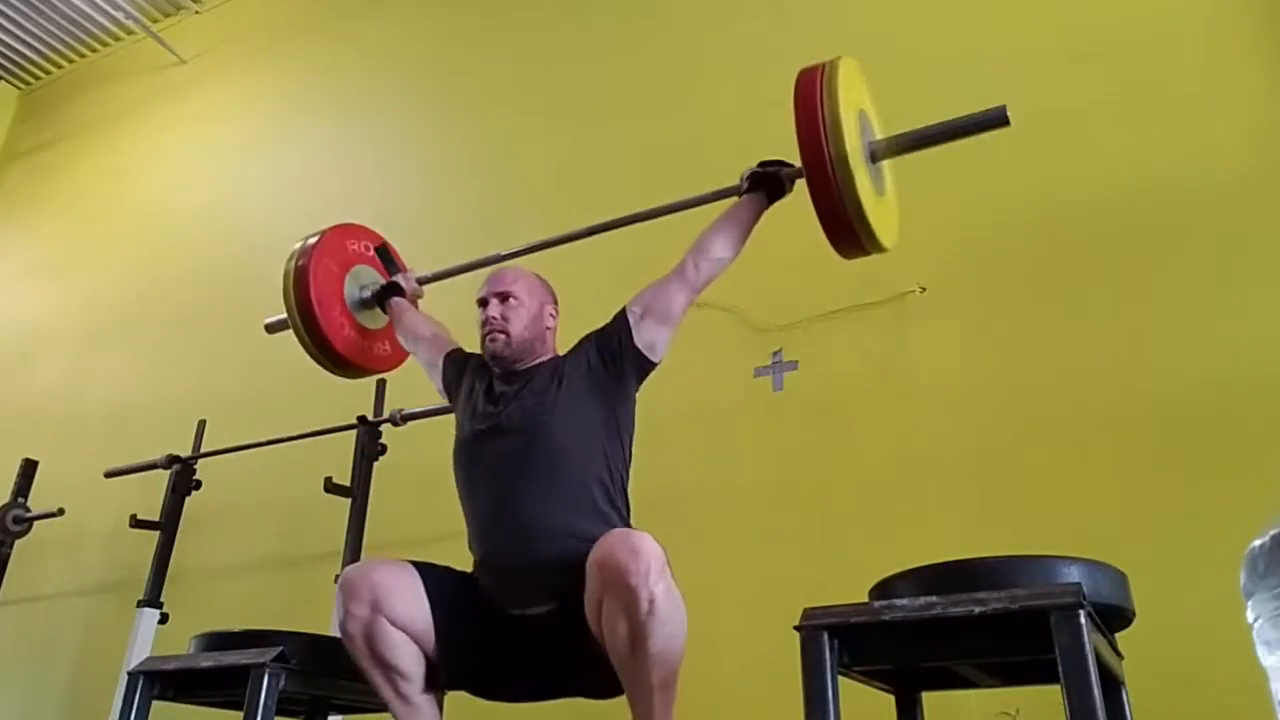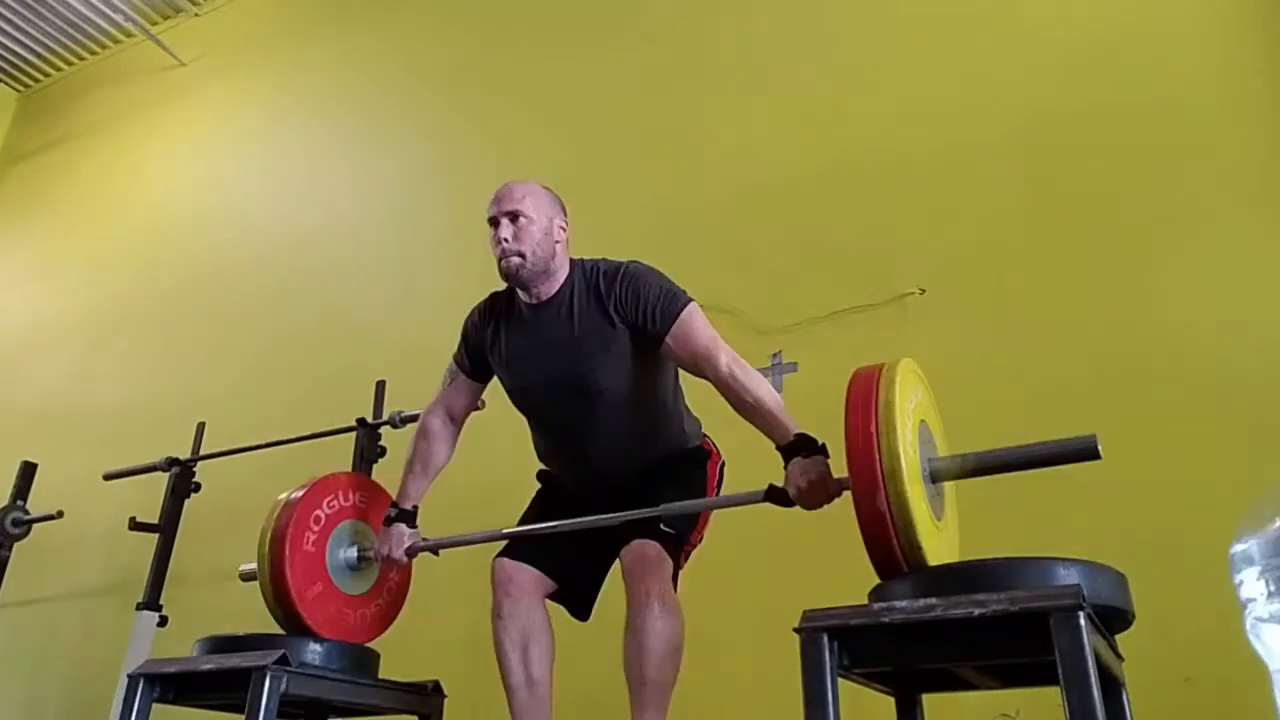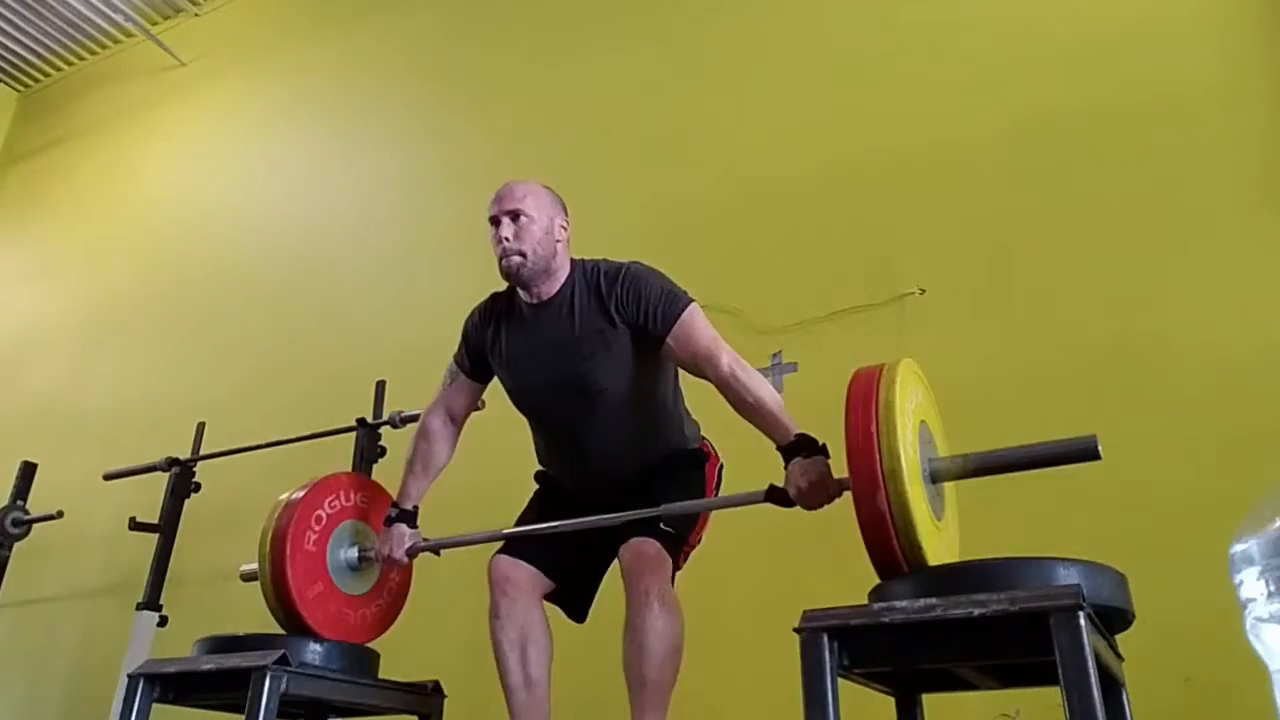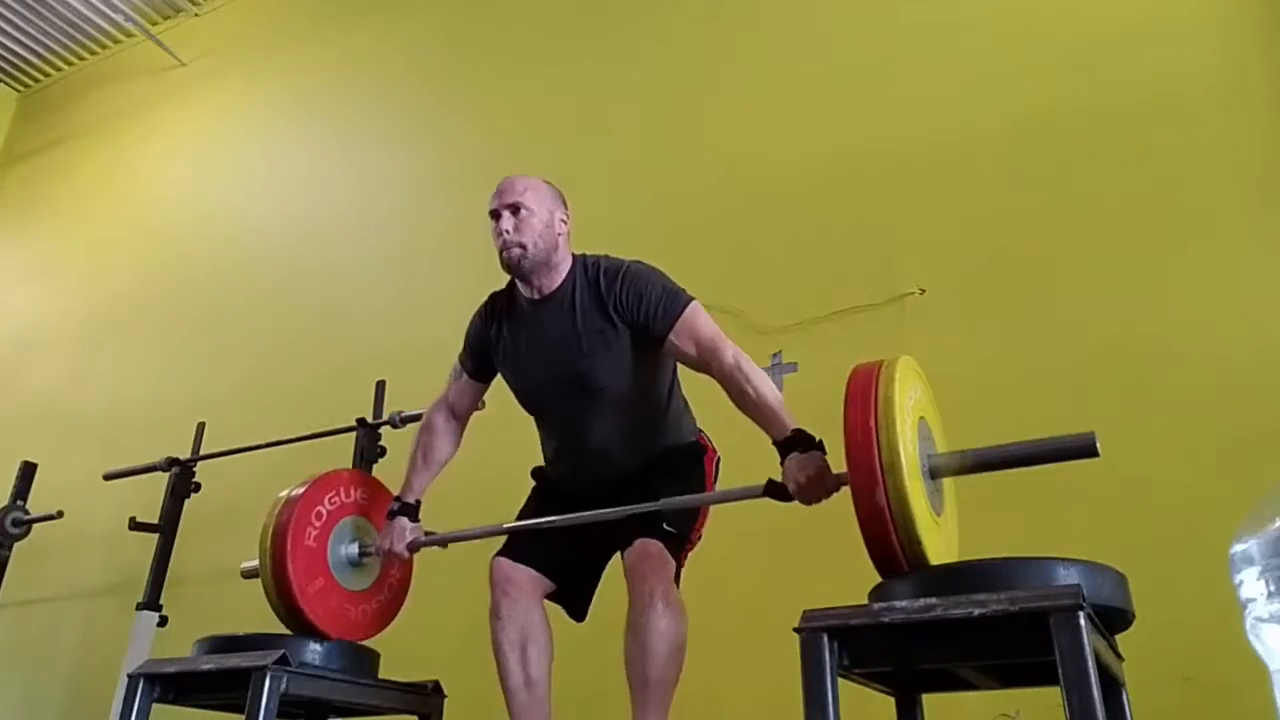
dt=0.2s
person 1, frame 1
left shoulder: (598, 368)
right shoulder: (470, 381)
left elbow: (688, 277)
right elbow: (423, 338)
left wrist: (759, 196)
left hip: (597, 620)
right hip: (499, 622)
left knee: (631, 559)
right knee: (363, 588)
person 1, frame 2
left shoulder: (623, 287)
right shoulder: (488, 324)
left elbow: (718, 362)
right elbow: (444, 416)
left wrist: (798, 449)
right wrist: (403, 513)
left hip: (667, 469)
right hip: (574, 483)
left knee: (645, 569)
right knee: (513, 578)
person 1, frame 3
left shoulder: (624, 288)
right shoulder: (488, 324)
left elbow: (720, 364)
right elbow: (443, 417)
left wrist: (799, 450)
right wrist: (403, 514)
left hip: (666, 469)
right hip: (572, 484)
left knee: (645, 569)
right knee: (510, 576)
person 1, frame 4
left shoulder: (622, 285)
right shoulder: (493, 320)
left elbow: (721, 358)
right elbow: (448, 414)
left wrist: (794, 446)
right wrist: (405, 509)
left hip: (664, 467)
right hip: (573, 481)
left knee: (649, 570)
right knee: (510, 578)
